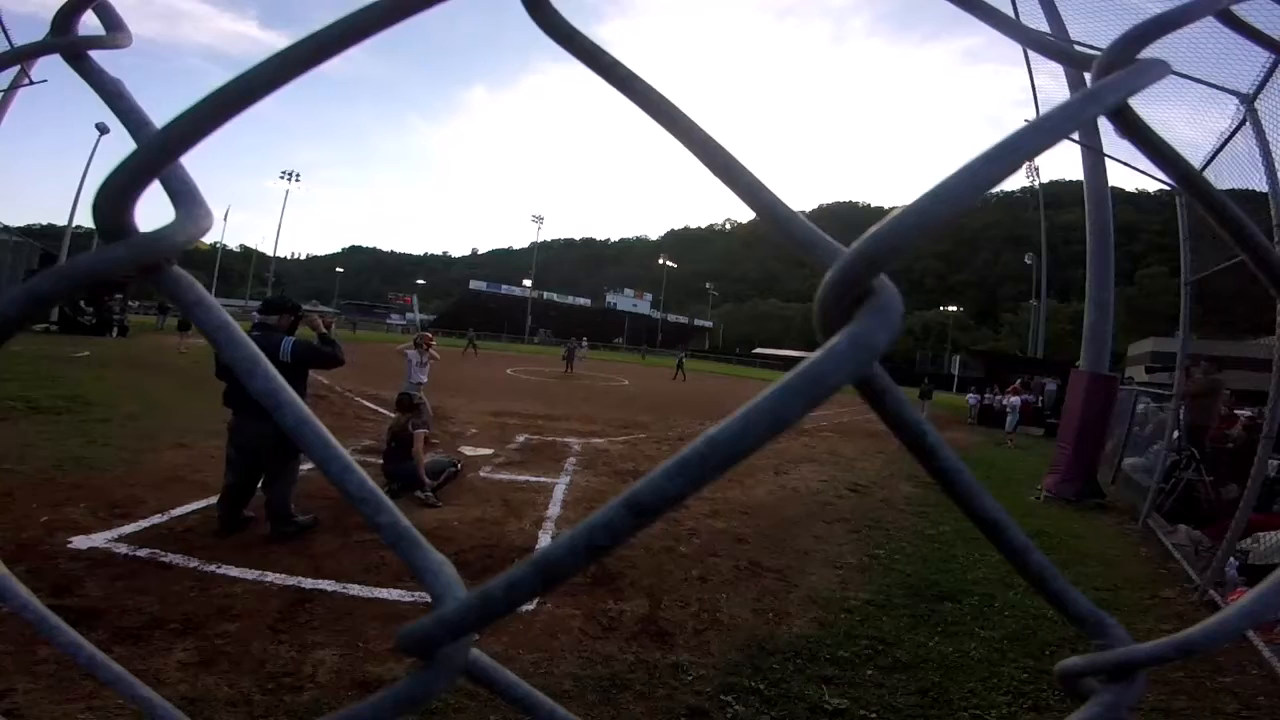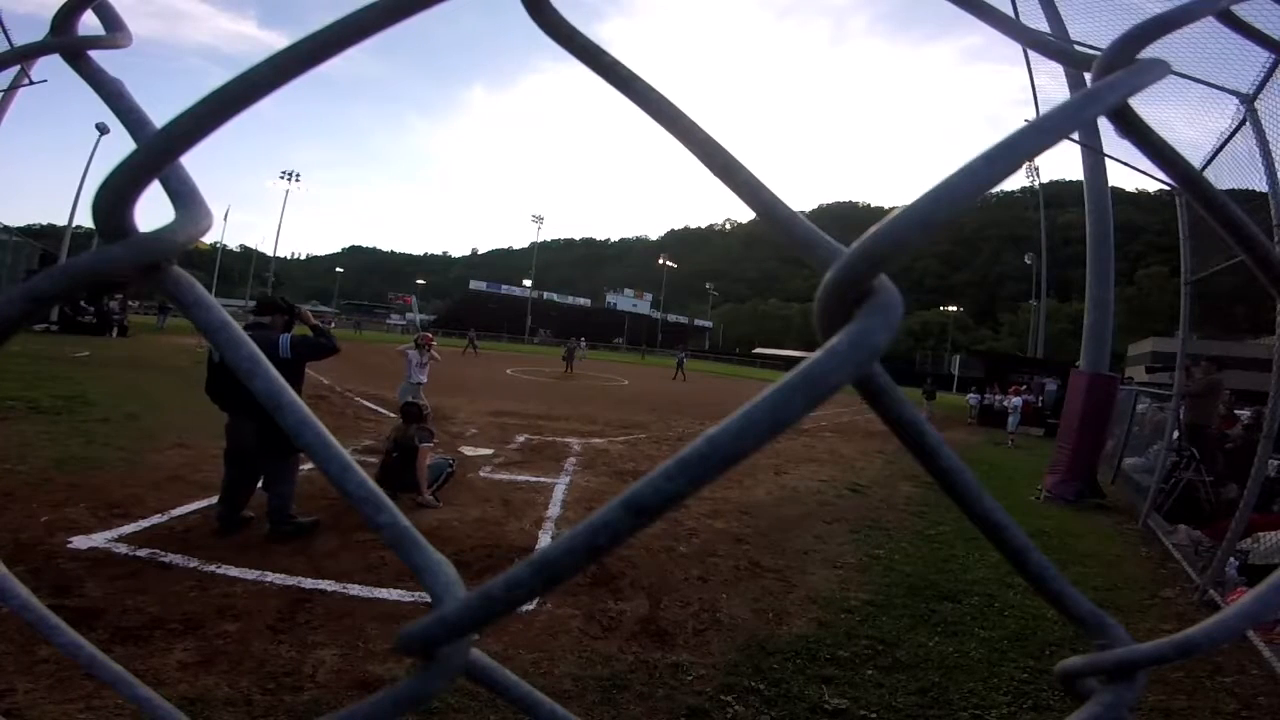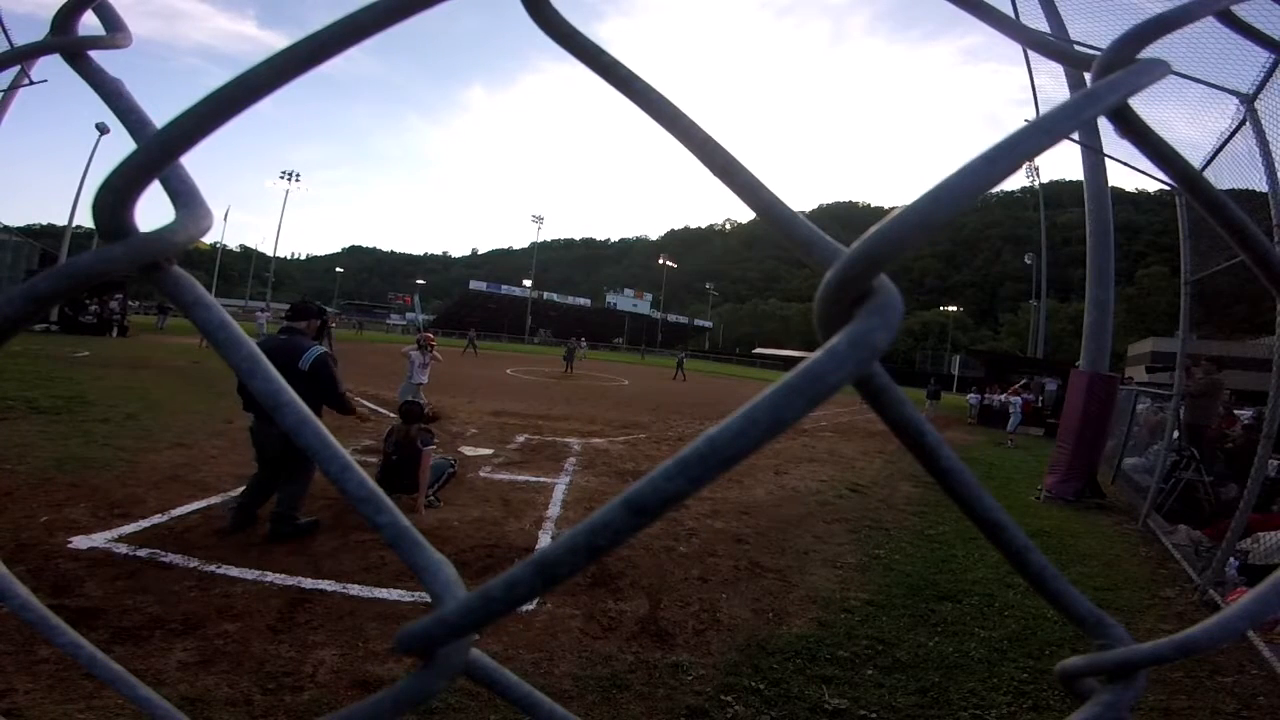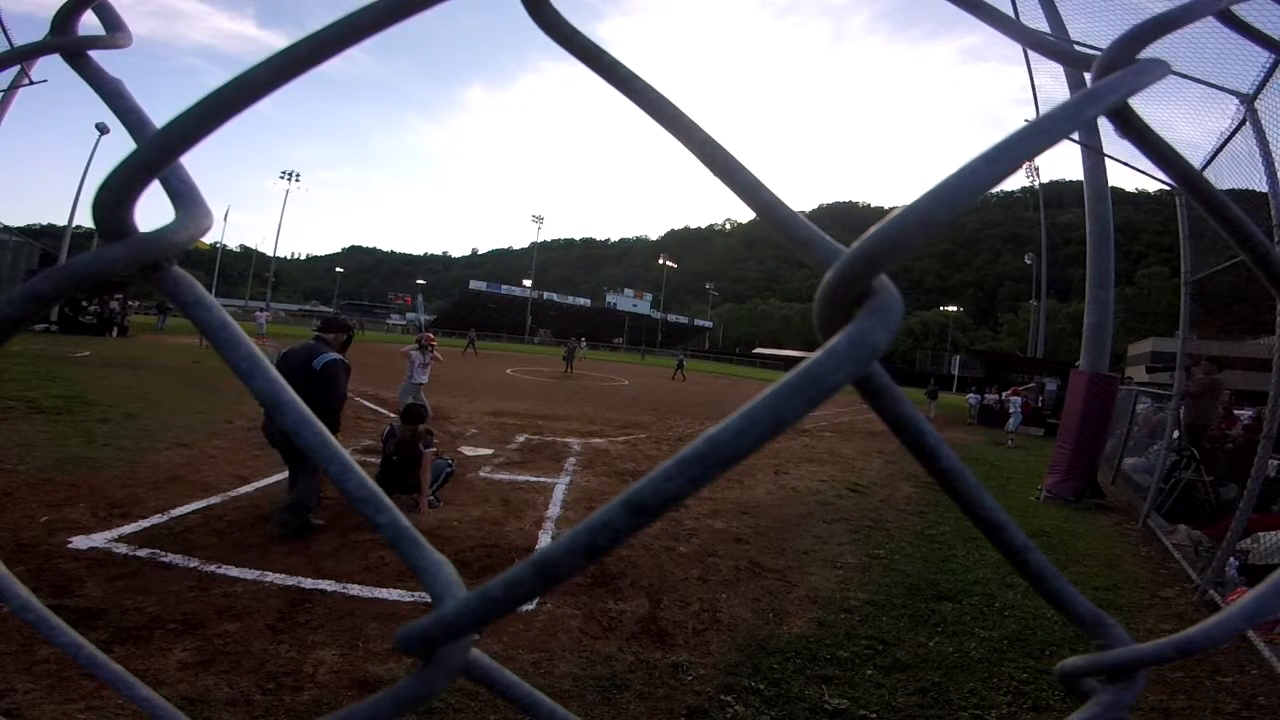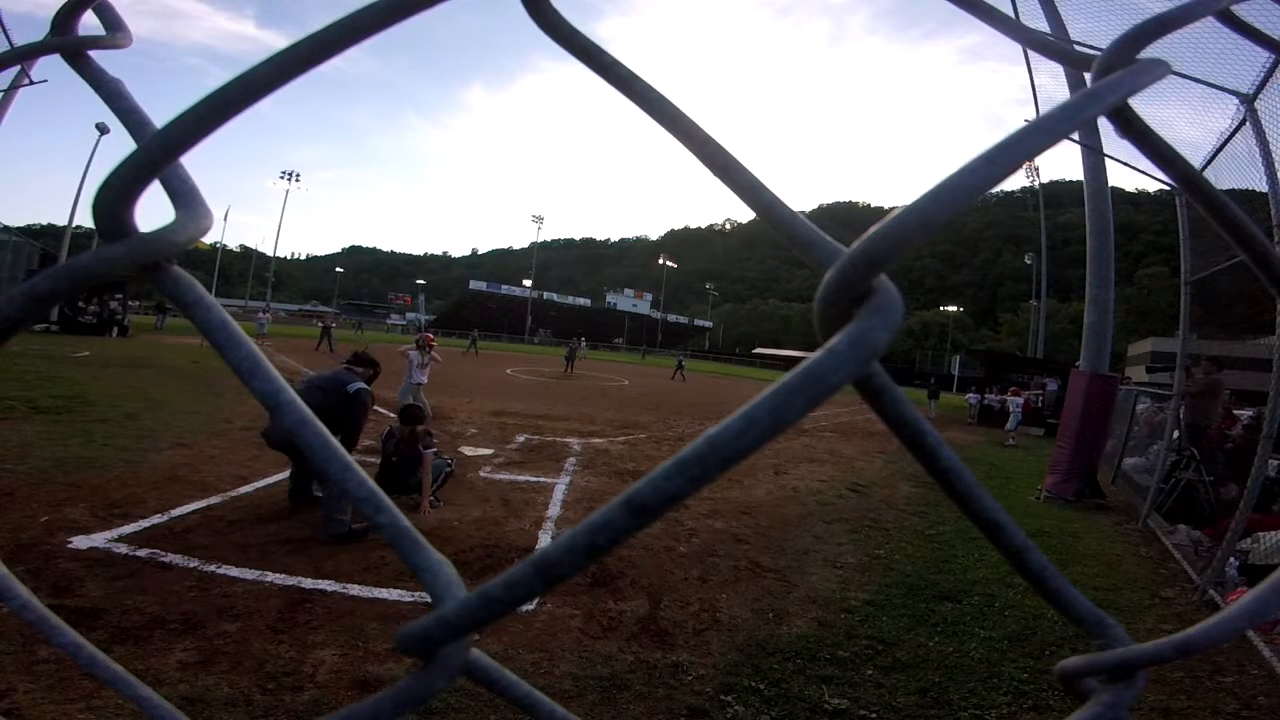
dt=0.7s
person 1, frame 1
right shoulder: (290, 347)
left elbow: (223, 373)
right elbow: (335, 358)
right wrist: (322, 331)
left hip: (242, 422)
right hip: (277, 427)
left knee: (238, 475)
right knee: (280, 478)
left ankle: (228, 519)
right ankle: (283, 523)
person 1, frame 2
right shoulder: (286, 344)
left elbow: (213, 388)
right elbow: (330, 346)
right wrist: (312, 323)
left hip: (238, 423)
right hip: (275, 427)
left knee: (238, 474)
right knee: (281, 477)
left ankle: (228, 518)
right ankle: (283, 523)
person 1, frame 3
left shoulder: (258, 346)
right shoulder: (314, 354)
left elbow: (244, 388)
right elbow: (332, 394)
right wrist: (353, 411)
left hip: (262, 425)
left knee: (266, 473)
right knee: (296, 477)
left ankle: (241, 515)
right ankle: (285, 523)
person 1, frame 4
left shoulder: (290, 352)
right shoulder: (333, 361)
right elbow: (333, 401)
right wrist: (332, 430)
left hip: (273, 421)
left knee: (299, 465)
right knee: (312, 469)
left ankle: (298, 501)
right ankle: (293, 518)
person 1, frame 5
left shoulder: (321, 377)
right shoulder: (361, 391)
right elbow: (352, 430)
left hip: (276, 427)
left knee: (305, 458)
left ankle: (300, 497)
right ankle: (338, 528)
